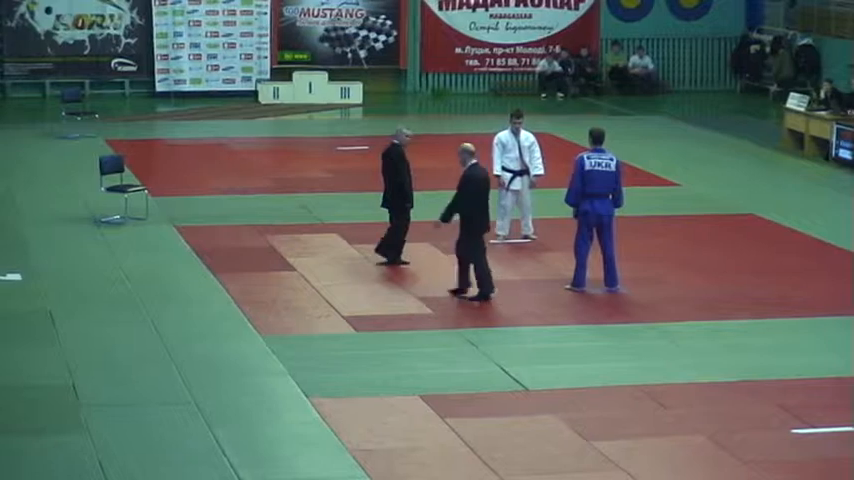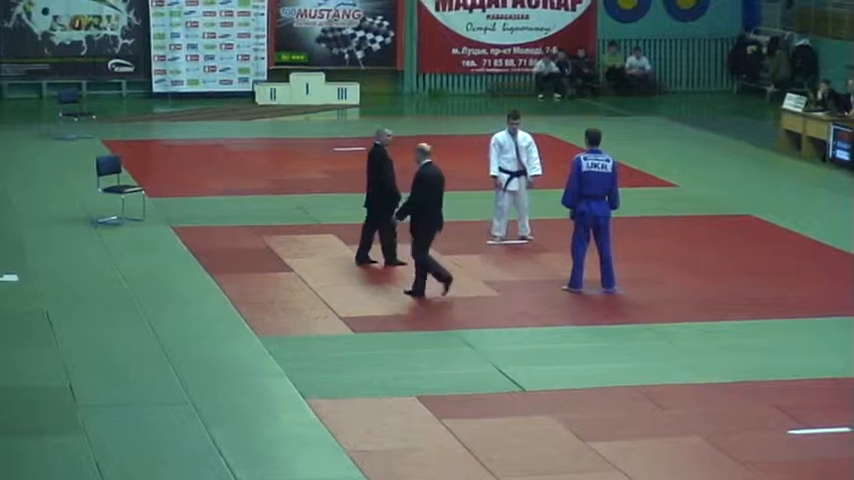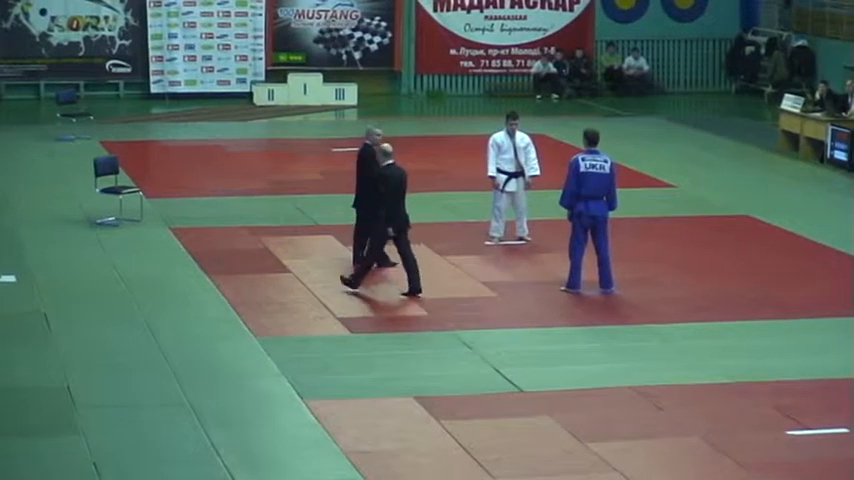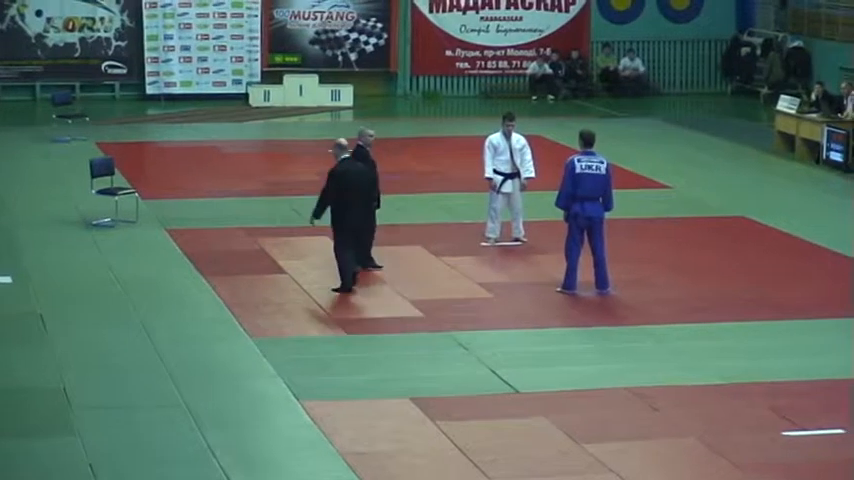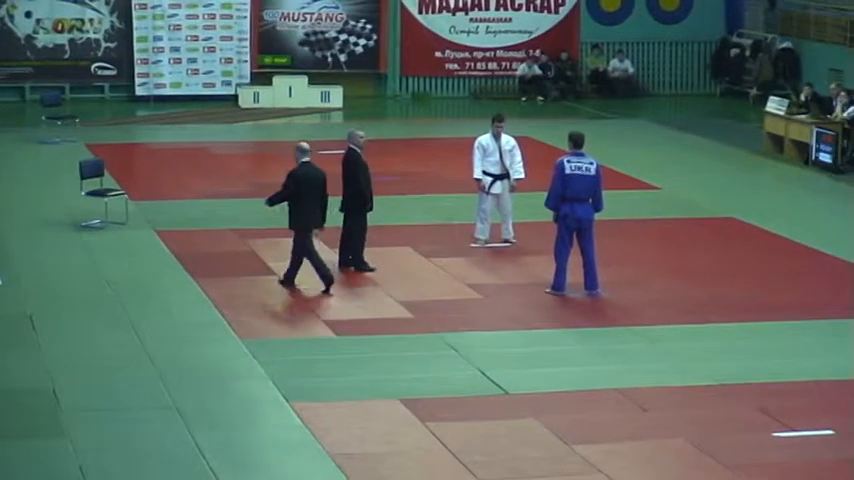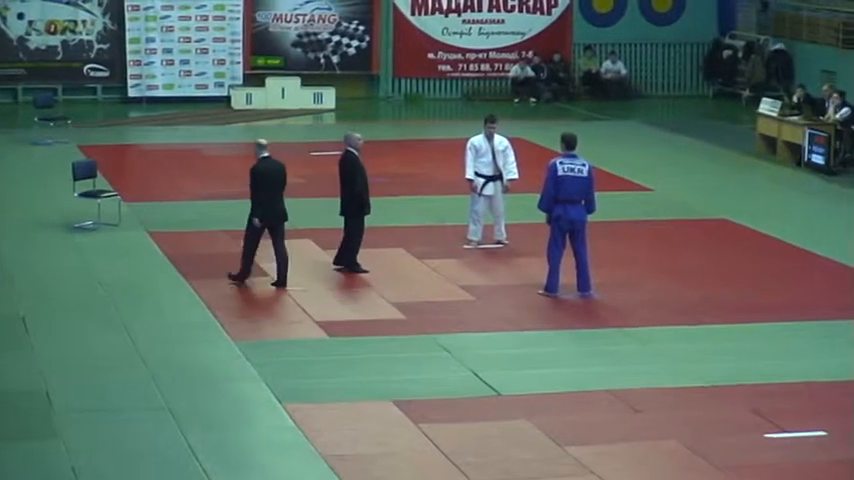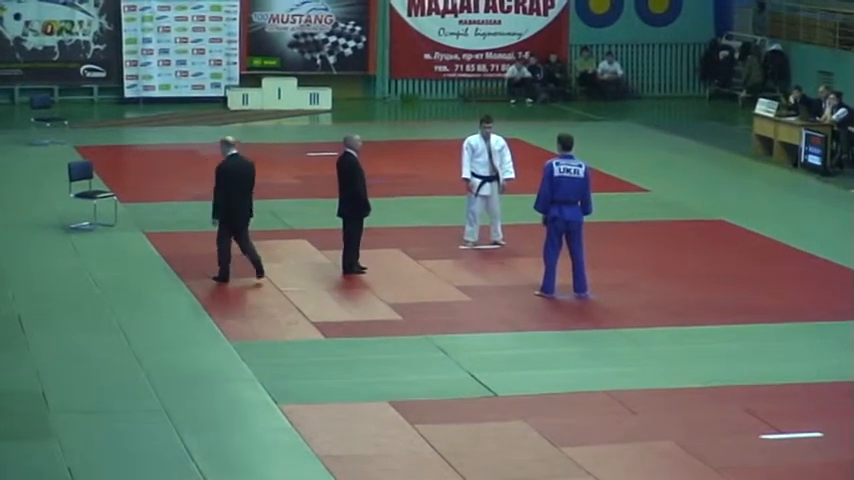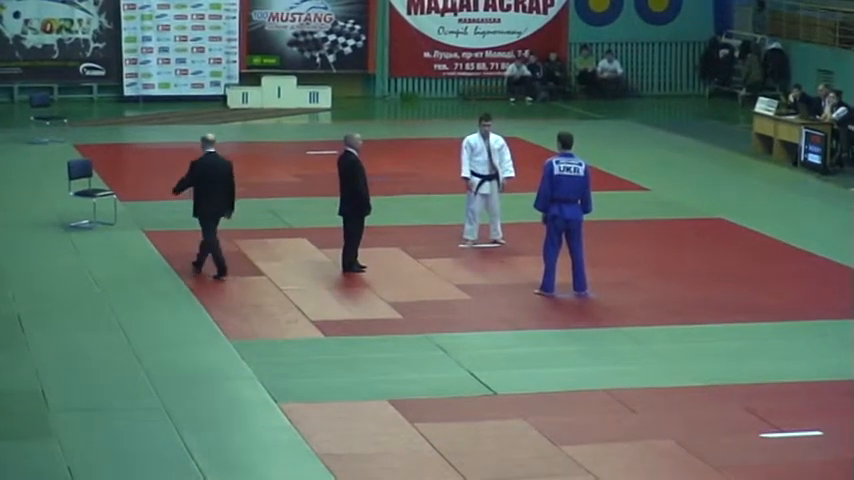
dt=0.3s
person 1, frame 1
left shoulder: (582, 159)
right shoulder: (613, 160)
left elbow: (576, 185)
right elbow: (617, 187)
left wrist: (574, 205)
right wrist: (615, 205)
left hip: (587, 206)
right hip: (605, 207)
left knee: (582, 245)
right knee: (608, 246)
left ankle: (578, 283)
right ankle: (612, 283)
person 1, frame 2
left shoulder: (579, 160)
right shoulder: (610, 161)
left elbow: (573, 186)
right elbow: (614, 188)
left wrist: (570, 206)
right wrist: (612, 206)
left hip: (584, 207)
right hip: (602, 208)
left knee: (579, 247)
right knee: (605, 247)
left ankle: (576, 284)
right ankle: (609, 284)
person 1, frame 3
left shoulder: (577, 160)
right shoulder: (608, 162)
left elbow: (570, 187)
right elbow: (611, 189)
left wrist: (569, 207)
right wrist: (609, 207)
left hip: (581, 208)
right hip: (600, 209)
left knee: (577, 247)
right knee: (602, 248)
left ankle: (574, 285)
right ankle: (607, 285)
person 1, frame 4
left shoulder: (573, 162)
right shoulder: (604, 163)
left elbow: (566, 188)
right elbow: (608, 190)
left wrist: (565, 208)
right wrist: (605, 208)
left hip: (577, 209)
right hip: (596, 210)
left knee: (573, 248)
right knee: (598, 249)
left ankle: (569, 286)
right ankle: (603, 286)
person 1, frame 5
left shoulder: (563, 163)
right shoulder: (593, 164)
left elbow: (556, 189)
right elbow: (597, 191)
left wrist: (554, 209)
right wrist: (595, 209)
left hip: (567, 210)
right hip: (586, 211)
left knee: (562, 249)
right knee: (588, 250)
left ankle: (559, 287)
right ankle: (592, 287)
person 1, frame 6
left shoulder: (555, 164)
right shoulder: (586, 166)
left elbow: (548, 191)
right elbow: (590, 193)
left wrist: (547, 211)
right wrist: (588, 211)
left hip: (560, 212)
right hip: (578, 213)
left knee: (555, 251)
right knee: (581, 252)
left ankle: (552, 288)
right ankle: (585, 288)
person 1, frame 7
left shoulder: (551, 165)
right shoulder: (582, 167)
left elbow: (545, 192)
right elbow: (586, 194)
left wrist: (544, 212)
right wrist: (584, 213)
left hip: (556, 213)
right hip: (575, 213)
left knee: (551, 252)
right knee: (577, 253)
left ankle: (548, 289)
right ankle: (581, 289)
person 1, frame 8
left shoulder: (551, 164)
right shoulder: (582, 165)
left elbow: (544, 190)
right elbow: (586, 193)
left wrist: (543, 211)
right wrist: (583, 211)
left hip: (556, 211)
right hip: (574, 212)
left knee: (551, 250)
right knee: (577, 251)
left ankle: (547, 288)
right ankle: (581, 288)
person 2, frame 1
left shoulder: (469, 175)
right shoulder: (481, 171)
left elbow: (459, 200)
left wrist: (444, 218)
left hip: (473, 222)
right hip: (479, 220)
left knee: (476, 256)
right knee: (462, 251)
left ankle: (486, 291)
right ankle: (463, 285)
person 2, frame 2
left shoulder: (422, 173)
right shoulder: (437, 171)
left elbow: (414, 199)
left wrist: (399, 215)
left hip: (423, 221)
right hip: (434, 219)
left knee: (419, 254)
right knee: (420, 253)
left ankle: (444, 277)
right ankle: (418, 288)
person 2, frame 3
left shoulder: (383, 174)
right shoulder: (401, 172)
left elbow: (385, 201)
left wrist: (387, 225)
left hip: (387, 222)
right hip: (401, 220)
left knee: (373, 252)
right knee: (406, 253)
left ankle: (355, 280)
right ankle: (415, 287)
person 2, frame 4
left shoulder: (337, 171)
right shoulder: (361, 168)
left elbow: (327, 195)
right elbow: (367, 192)
left wrist: (315, 215)
right wrist: (366, 213)
left hip: (342, 218)
right hip: (358, 217)
left knee: (341, 249)
right knee: (350, 247)
left ankle: (346, 284)
right ankle: (352, 275)
person 2, frame 5
left shoulder: (295, 173)
right shoulder: (320, 173)
left elbow: (284, 194)
right elbow: (324, 198)
left wrist: (270, 201)
right wrist: (322, 219)
left hip: (300, 218)
right hip: (313, 217)
left knee: (307, 250)
right knee: (299, 248)
left ankle: (327, 278)
right ankle: (289, 278)
person 2, frame 6
left shoulder: (257, 169)
right shoulder: (280, 166)
left elbow: (255, 194)
left wrist: (256, 216)
left hip: (260, 213)
right hip: (277, 212)
left knee: (250, 243)
right knee: (279, 245)
left ankle: (242, 275)
right ankle: (282, 279)
person 2, frame 7
left shoulder: (223, 167)
right shoulder: (249, 164)
left elbow: (219, 192)
left wrist: (215, 215)
left hip: (228, 211)
right hip: (245, 210)
left knee: (223, 241)
right knee: (243, 239)
left ankle: (224, 274)
right ankle: (257, 265)
person 2, frame 8
left shoulder: (198, 164)
right shoulder: (226, 163)
left elbow: (187, 181)
right elbow: (231, 187)
left wrist: (176, 190)
right wrist: (230, 207)
left hip: (204, 207)
right hip: (220, 207)
left knee: (211, 237)
right knee: (209, 235)
left ankle: (221, 269)
right ankle: (199, 263)
person 3, frame 1
left shoulder: (388, 151)
right shoulder: (398, 152)
right elbow: (402, 177)
right wrist: (407, 198)
left hip: (392, 195)
right hip: (399, 197)
left knee: (396, 225)
right knee: (401, 226)
left ankle: (384, 249)
right ankle: (394, 257)
person 3, frame 2
left shoulder: (374, 151)
right shoulder: (380, 152)
right elbow: (385, 177)
right wrist: (395, 195)
left hip: (375, 197)
right hip: (383, 197)
left knee: (370, 226)
right knee: (388, 228)
left ankle: (362, 256)
right ankle: (390, 258)
person 3, frame 3
left shoulder: (364, 150)
right shoulder: (369, 152)
right elbow: (373, 177)
left wrist: (379, 194)
right wrist: (381, 195)
left hip: (364, 197)
right hip: (370, 197)
left knee: (363, 228)
left ankle: (358, 257)
right ankle: (381, 259)
person 3, frame 4
left shoulder: (359, 152)
right shoulder: (361, 153)
left wrist: (373, 196)
right wrist: (373, 198)
left knee: (363, 227)
right knee: (367, 228)
left ankle: (358, 258)
right ankle: (365, 260)
person 3, frame 5
left shoulder: (351, 154)
right shoulder: (353, 156)
right elbow: (358, 181)
left wrist: (365, 198)
right wrist: (366, 200)
left hip: (352, 200)
right hip: (356, 201)
left knee: (349, 230)
right knee: (358, 231)
left ankle: (344, 260)
right ankle: (358, 263)
person 3, frame 6
left shoulder: (347, 157)
right shoulder: (352, 159)
right elbow: (356, 184)
left wrist: (363, 202)
right wrist: (364, 203)
left hip: (350, 202)
right hip: (355, 203)
left knee: (351, 232)
right knee: (355, 233)
left ankle: (341, 259)
right ankle: (351, 264)
person 3, frame 7
left shoulder: (343, 159)
right shoulder: (351, 161)
right elbow: (357, 186)
right wrist: (365, 204)
left hip: (348, 204)
right hip: (354, 205)
left knee: (352, 234)
right knee: (353, 235)
left ankle: (352, 262)
right ankle: (349, 266)
person 3, frame 8
left shoulder: (344, 157)
right shoulder: (353, 160)
right elbow: (358, 185)
right wrist: (366, 204)
left hip: (348, 202)
right hip: (355, 204)
left knee: (352, 233)
right knee: (354, 234)
left ankle: (351, 261)
right ankle: (349, 264)
person 4, frame 1
left shoulder: (529, 137)
right shoulder: (501, 137)
left elbow: (535, 156)
right elbow: (497, 157)
left wrist: (534, 175)
right wrist: (499, 176)
left hip: (524, 176)
right hip: (508, 176)
left knee: (526, 206)
right knee: (505, 206)
left ankle: (527, 232)
right ankle: (501, 233)
person 4, frame 2
left shoulder: (526, 137)
right shoulder: (498, 138)
left elbow: (533, 157)
right elbow: (494, 158)
left wrist: (532, 175)
right wrist: (495, 177)
left hip: (521, 177)
right hip: (505, 176)
left knee: (523, 206)
right knee: (501, 207)
left ankle: (524, 233)
right ankle: (498, 234)
person 4, frame 3
left shoulder: (524, 138)
right shoulder: (496, 138)
left elbow: (531, 157)
right elbow: (492, 158)
left wrist: (530, 176)
right wrist: (493, 177)
left hip: (519, 177)
right hip: (502, 177)
left knee: (521, 207)
right knee: (499, 207)
left ankle: (522, 233)
right ankle: (496, 234)
person 4, frame 4
left shoulder: (520, 140)
right shoulder: (492, 139)
left elbow: (526, 159)
right elbow: (488, 160)
left wrist: (525, 177)
right wrist: (490, 179)
left hip: (515, 178)
right hip: (499, 178)
left knee: (517, 208)
right knee: (495, 208)
left ankle: (518, 234)
right ankle: (492, 235)
person 4, frame 5
left shoulder: (510, 141)
right shoulder: (482, 141)
left elbow: (516, 160)
right elbow: (477, 161)
left wrist: (515, 179)
right wrist: (479, 180)
left hip: (504, 180)
right hip: (488, 180)
left knee: (506, 210)
right knee: (484, 209)
left ankle: (508, 236)
right ankle: (481, 237)
person 4, frame 6
left shoulder: (503, 142)
right shoulder: (474, 141)
left elbow: (509, 161)
right elbow: (470, 162)
left wrist: (508, 179)
right wrist: (471, 180)
left hip: (497, 181)
right hip: (480, 181)
left knee: (499, 211)
right knee: (477, 211)
left ankle: (500, 237)
right ankle: (474, 238)
person 4, frame 7
left shoulder: (499, 141)
right shoulder: (471, 141)
left elbow: (506, 160)
right elbow: (466, 161)
left wrist: (505, 179)
right wrist: (467, 180)
left hip: (493, 181)
right hip: (477, 181)
left knee: (495, 211)
right knee: (473, 211)
left ankle: (496, 238)
right ankle: (470, 239)
person 4, frame 8
left shoulder: (498, 140)
right shoulder: (470, 140)
left elbow: (505, 159)
right elbow: (465, 160)
left wrist: (505, 177)
right wrist: (467, 178)
left hip: (493, 180)
right hip: (476, 180)
left knee: (494, 210)
right knee: (473, 210)
left ankle: (496, 236)
right ankle: (469, 237)
